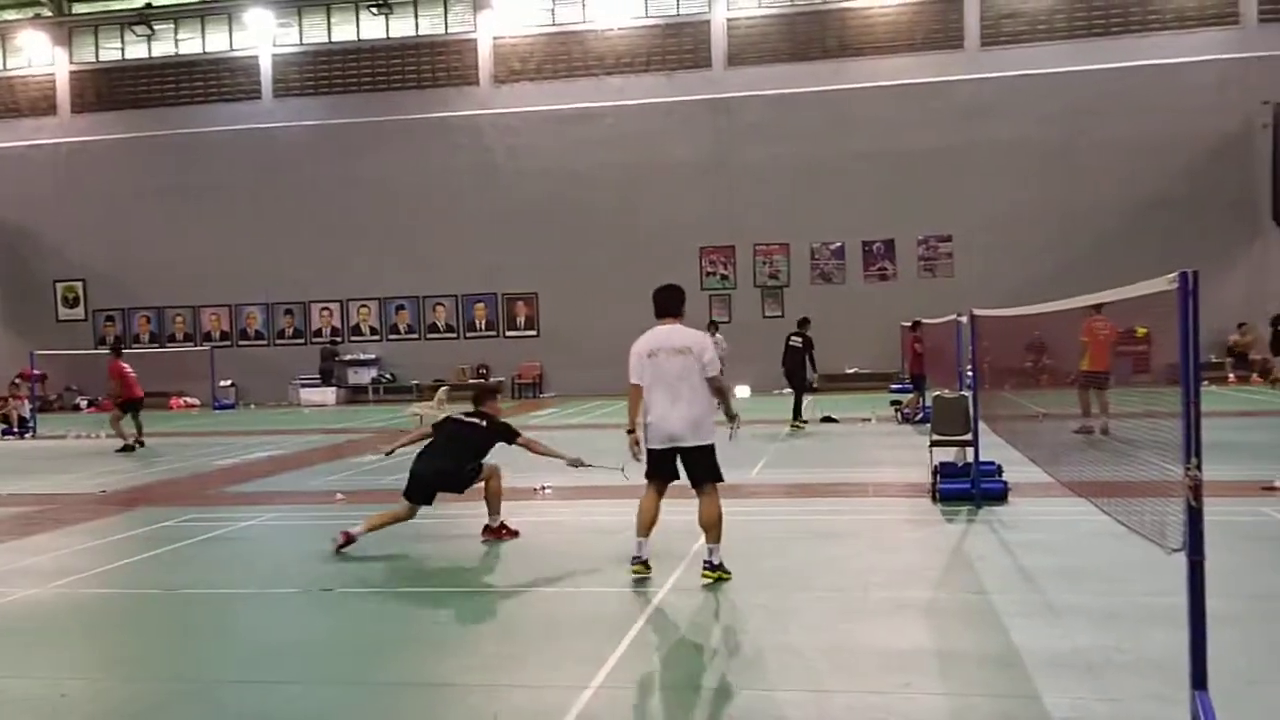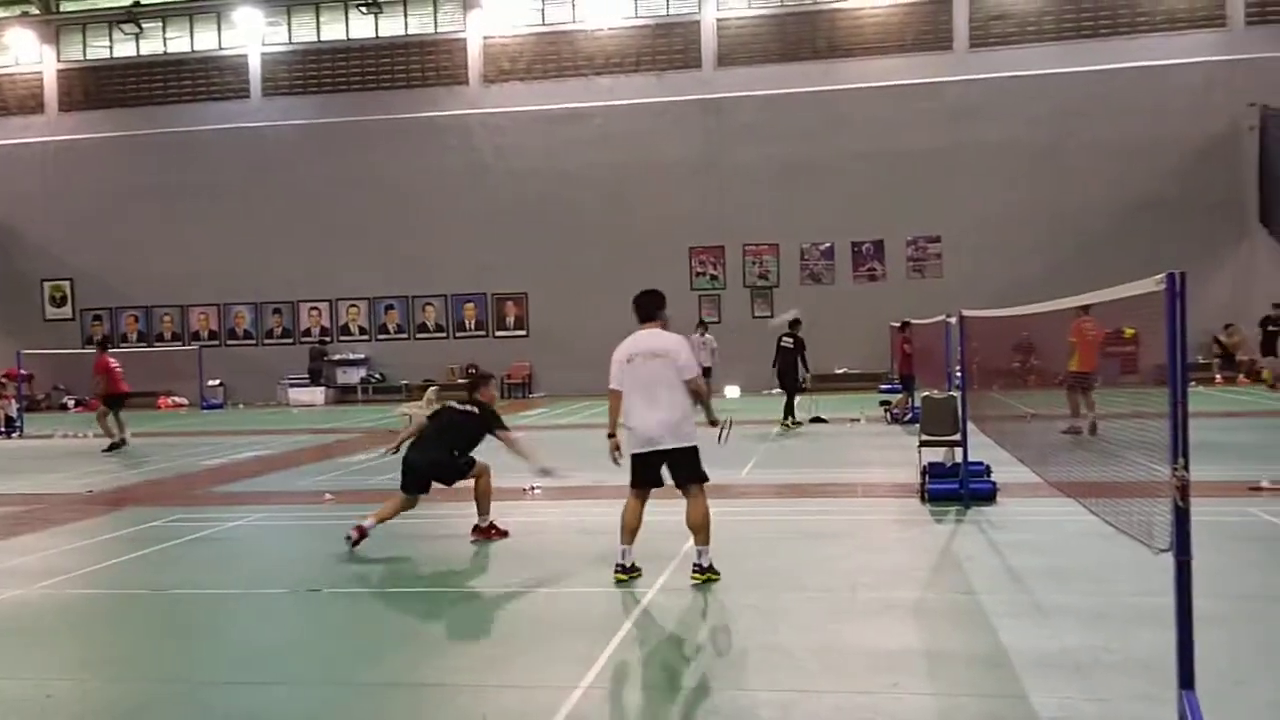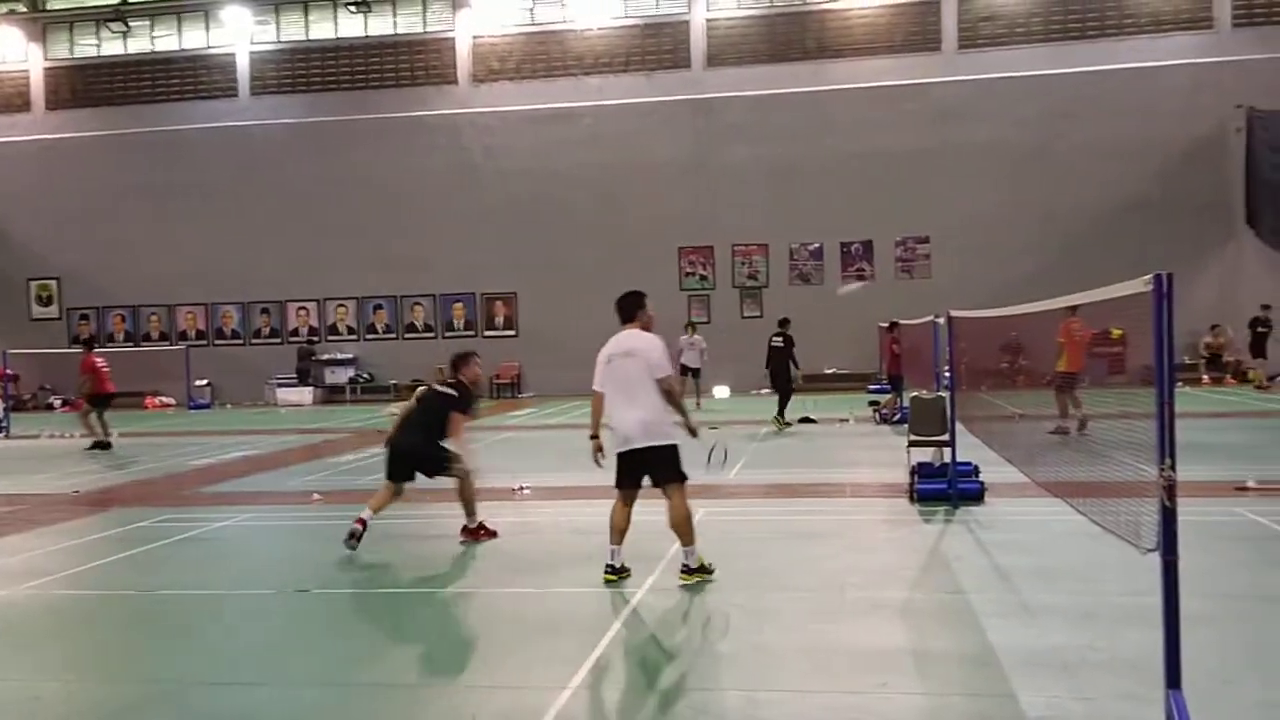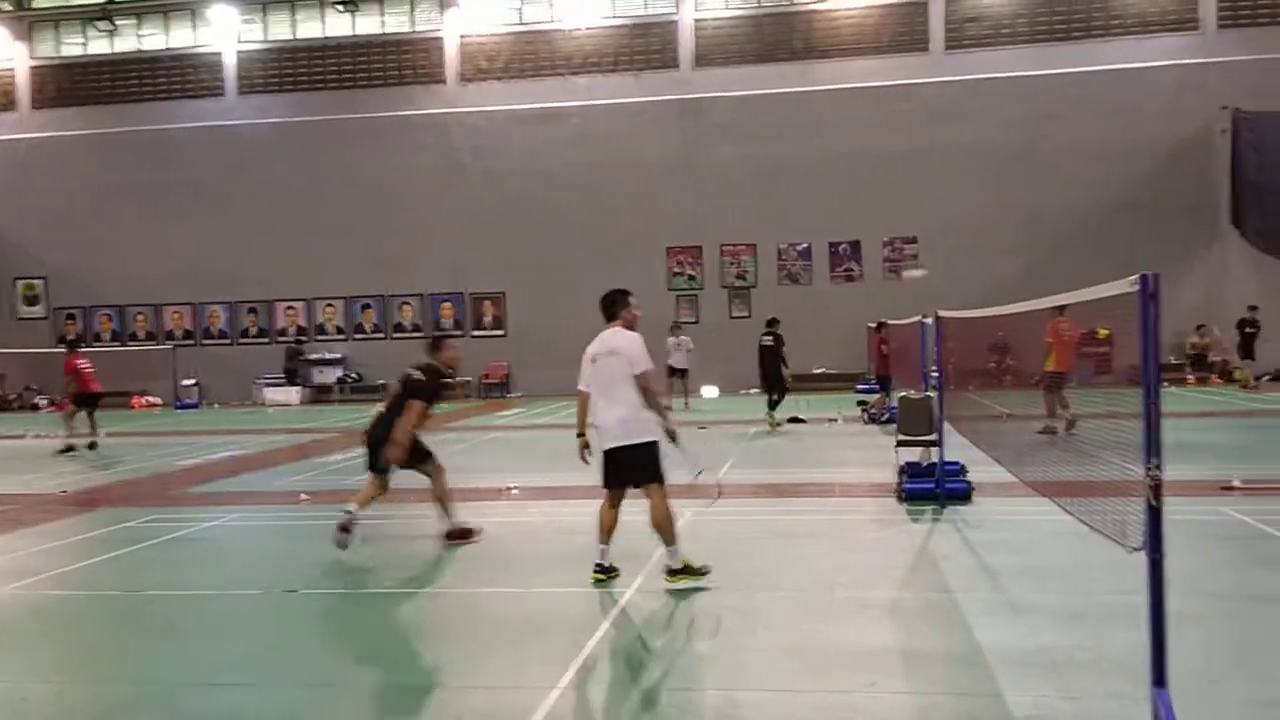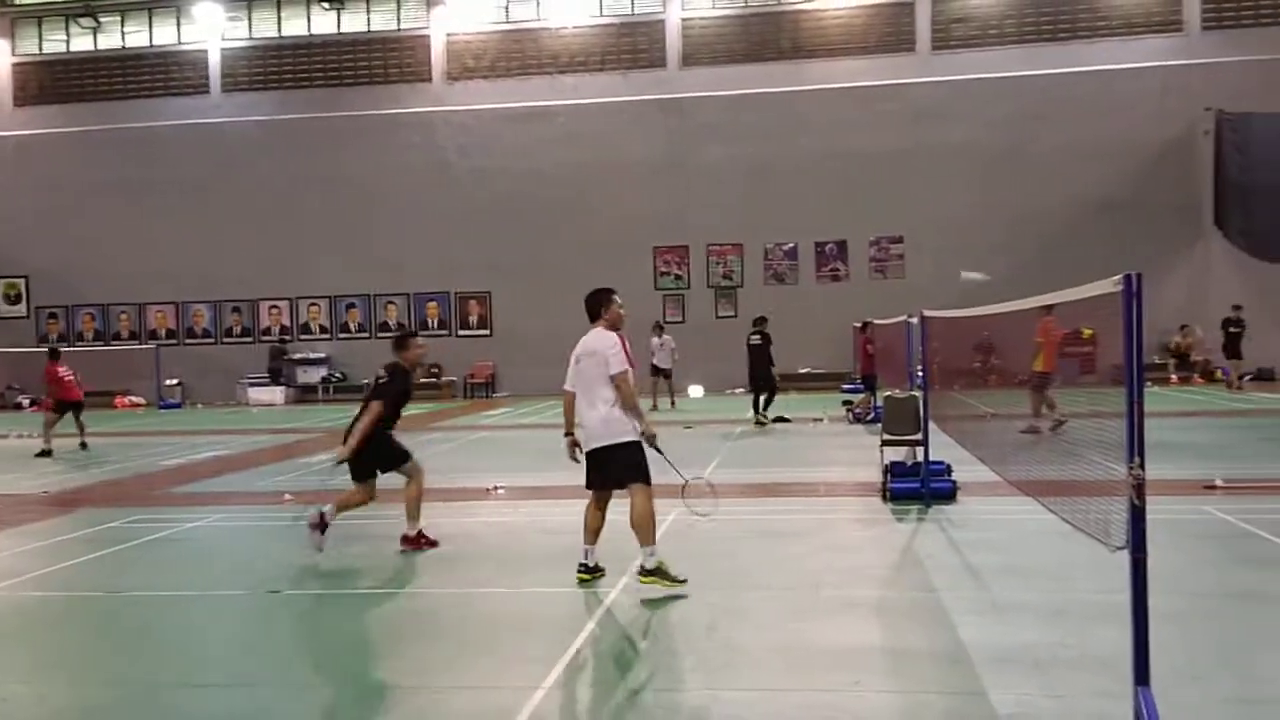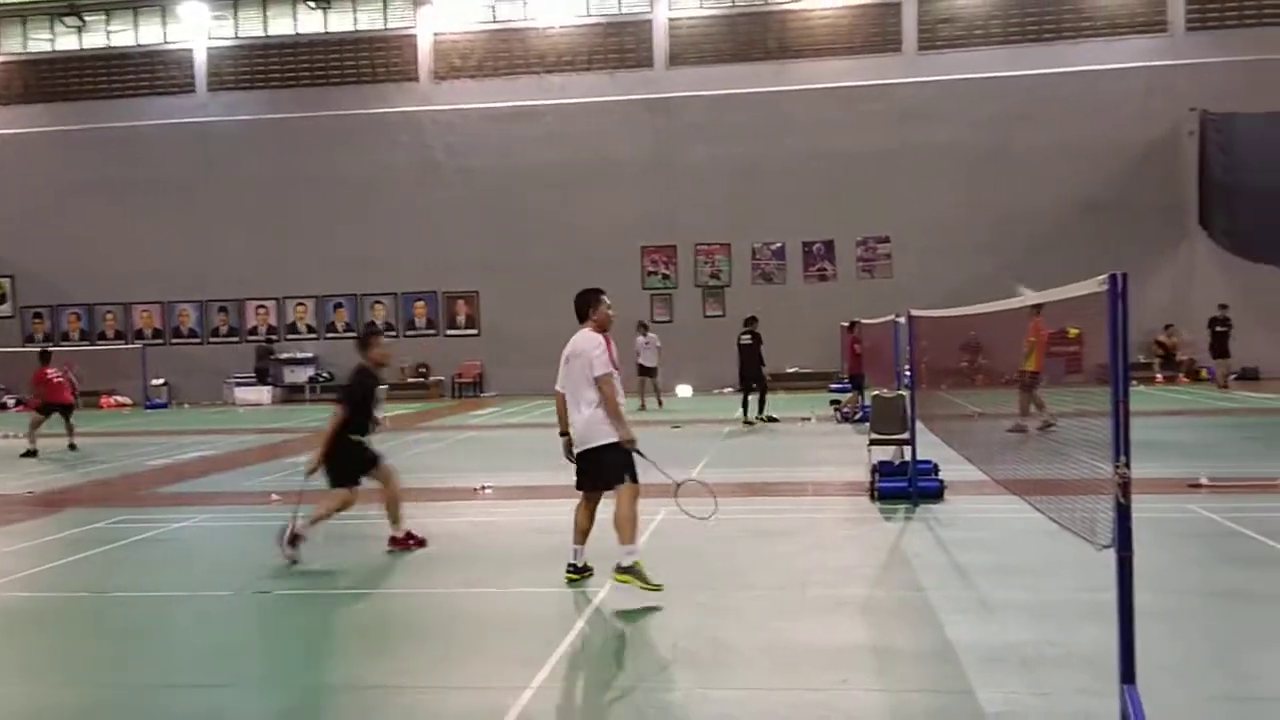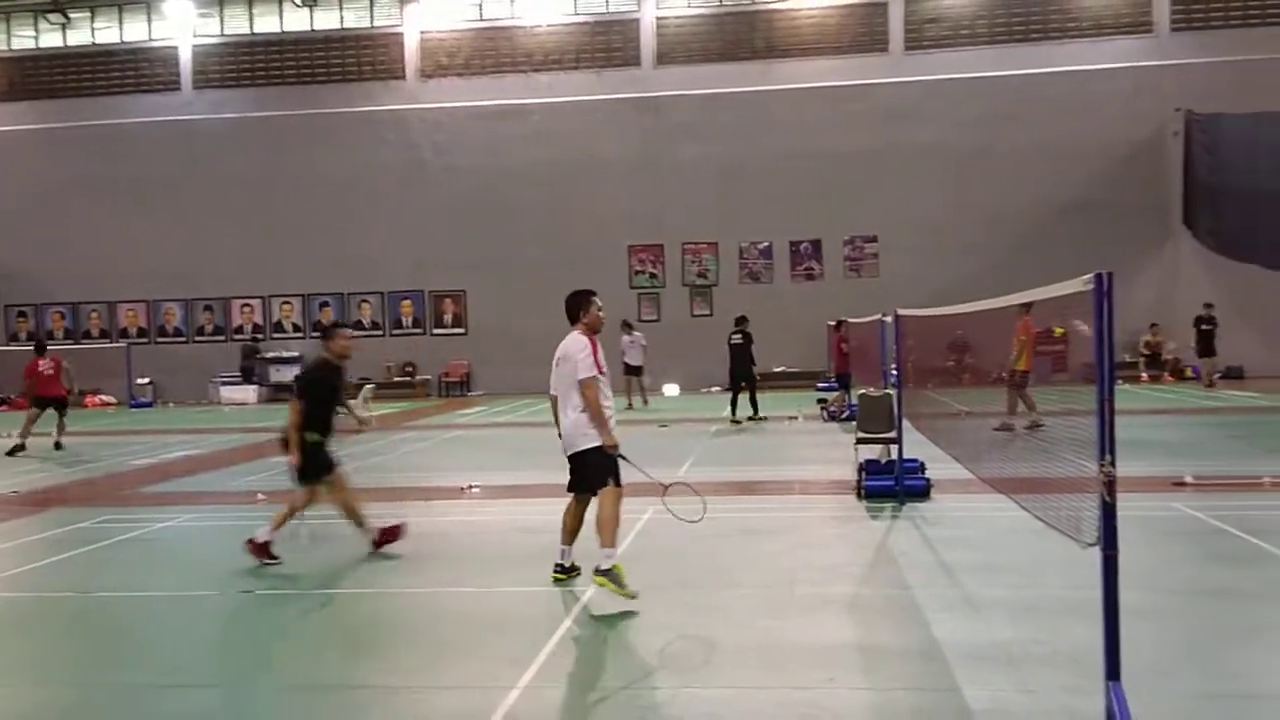
dt=0.1s
person 1, frame 1
left shoulder: (642, 344)
right shoulder: (699, 339)
left elbow: (636, 390)
right elbow: (717, 383)
left wrist: (632, 430)
right wrist: (729, 409)
left hip: (659, 431)
right hip: (696, 429)
left knee: (654, 488)
right knee: (708, 492)
left ankle: (639, 555)
right ankle: (713, 562)
person 1, frame 2
left shoulder: (623, 350)
right shoulder: (675, 342)
left elbow: (615, 395)
right elbow: (695, 386)
left wrist: (612, 435)
right wrist: (710, 413)
left hip: (641, 435)
right hip: (677, 432)
left knee: (637, 496)
right knee: (695, 493)
left ankle: (623, 562)
right ankle: (702, 563)
person 1, frame 3
left shoulder: (607, 350)
right shoulder: (650, 341)
left elbow: (598, 396)
right elbow: (668, 386)
left wrist: (595, 435)
right wrist: (687, 417)
left hip: (624, 434)
right hip: (655, 432)
left knee: (625, 496)
right knee: (676, 493)
left ankle: (613, 563)
right ankle: (690, 562)
person 1, frame 4
left shoulder: (592, 349)
right shoulder: (631, 339)
left elbow: (583, 395)
right elbow: (645, 384)
left wrist: (581, 434)
right wrist: (665, 419)
left hip: (609, 433)
right hip: (637, 430)
left knee: (613, 496)
right knee: (656, 492)
left ankle: (602, 563)
right ankle: (675, 564)
person 1, frame 5
left shoulder: (580, 348)
right shoulder: (612, 339)
left elbow: (569, 395)
right elbow: (622, 386)
left wrist: (570, 434)
right wrist: (643, 424)
left hip: (594, 433)
right hip: (619, 431)
left knee: (600, 496)
right knee: (640, 490)
left ankle: (588, 563)
right ankle: (650, 563)
person 1, frame 6
left shoulder: (570, 347)
right shoulder: (597, 340)
left elbow: (561, 395)
right elbow: (606, 388)
left wrist: (565, 433)
right wrist: (623, 428)
left hip: (584, 434)
right hip: (605, 432)
left knee: (589, 497)
right knee: (627, 490)
left ankle: (576, 563)
right ankle: (628, 563)
person 1, frame 7
left shoulder: (563, 348)
right shoulder: (585, 343)
left elbow: (555, 398)
right elbow: (589, 391)
left wrist: (562, 433)
right wrist: (606, 433)
left hip: (575, 435)
right hip: (592, 434)
left knee: (581, 497)
right knee: (611, 492)
left ankle: (564, 563)
right ankle: (607, 568)
person 2, frame 1
left shoulder: (454, 419)
right shoulder: (496, 426)
left elbow: (423, 432)
right elbow: (530, 444)
left wrist: (394, 446)
right wrist: (566, 457)
left hip: (421, 466)
right hip: (448, 471)
left knee: (406, 511)
right knee: (493, 472)
left ankle: (353, 533)
right ankle: (494, 527)
person 2, frame 2
left shoulder: (450, 406)
right shoulder: (486, 414)
left elbow: (421, 424)
right elbow: (509, 439)
left wrist: (396, 443)
right wrist: (534, 463)
left hip: (414, 456)
right hip: (440, 460)
left knee: (405, 501)
right knee: (483, 471)
left ankle: (363, 527)
right ankle: (483, 526)
person 2, frame 3
left shoulder: (435, 387)
right shoulder: (465, 395)
left elbow: (409, 408)
right elbow: (457, 426)
left wrist: (394, 435)
right wrist: (463, 458)
left hip: (398, 443)
right hip: (422, 446)
left knee: (392, 489)
right knee: (463, 473)
left ankle: (361, 521)
right ankle: (473, 527)
person 2, frame 4
left shoulder: (416, 371)
right shoulder: (435, 379)
right elbow: (413, 410)
right wrist: (398, 444)
left hip: (375, 432)
right hip: (394, 437)
left knee: (378, 483)
right knee: (436, 472)
left ankle: (349, 516)
right ankle: (452, 528)
person 2, frame 5
left shoulder: (393, 371)
right shoulder: (401, 380)
right elbow: (373, 411)
right wrist: (351, 445)
left hip: (358, 439)
right hip: (374, 438)
left knee: (365, 493)
right knee: (416, 473)
left ankle: (325, 515)
right ankle: (412, 535)
person 2, frame 6
left shoulder: (367, 375)
right shoulder: (362, 379)
right elbow: (338, 416)
left wrist: (371, 417)
right wrist: (319, 453)
left hip: (341, 442)
right hip: (346, 441)
left knee: (344, 499)
right knee: (389, 479)
left ankle: (297, 530)
right ankle: (398, 535)
person 2, frame 7
left shoulder: (336, 369)
right shoulder: (315, 373)
right elbow: (295, 410)
left wrist: (353, 412)
right wrist: (294, 450)
left hip: (313, 440)
right hip: (306, 442)
left knee: (307, 494)
right knee: (341, 487)
left ankle: (262, 539)
right ankle: (372, 535)
